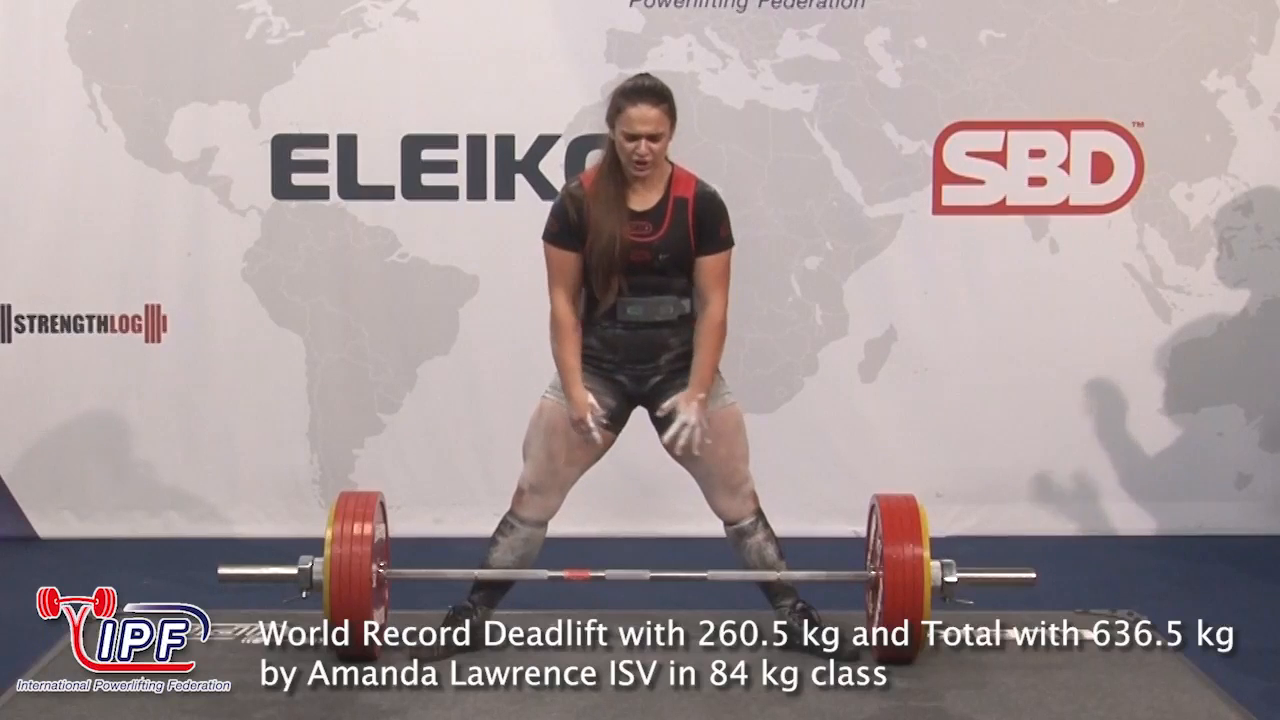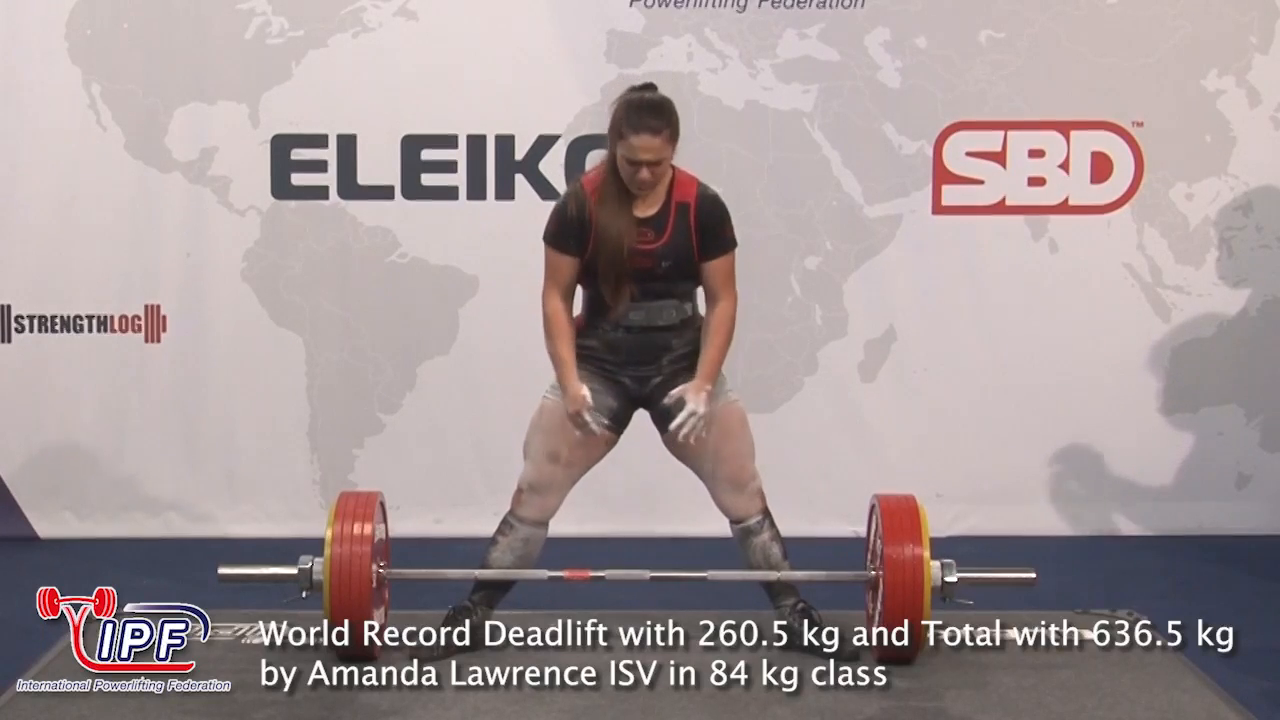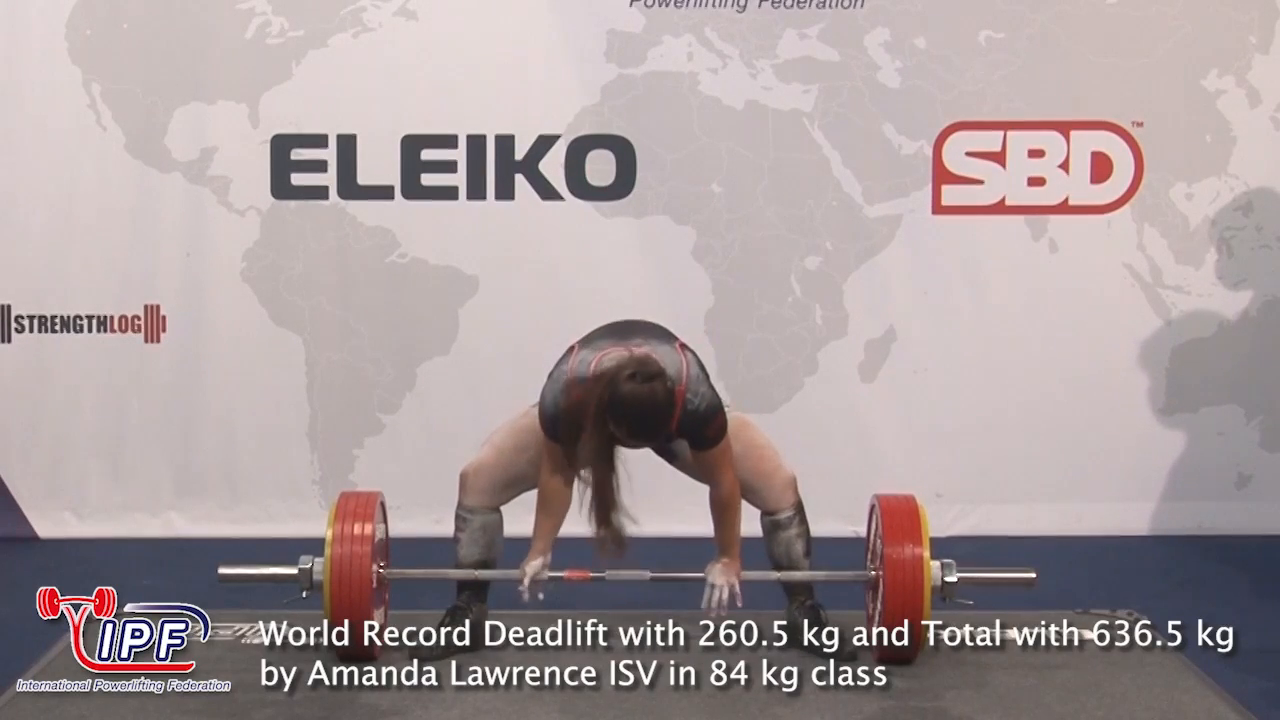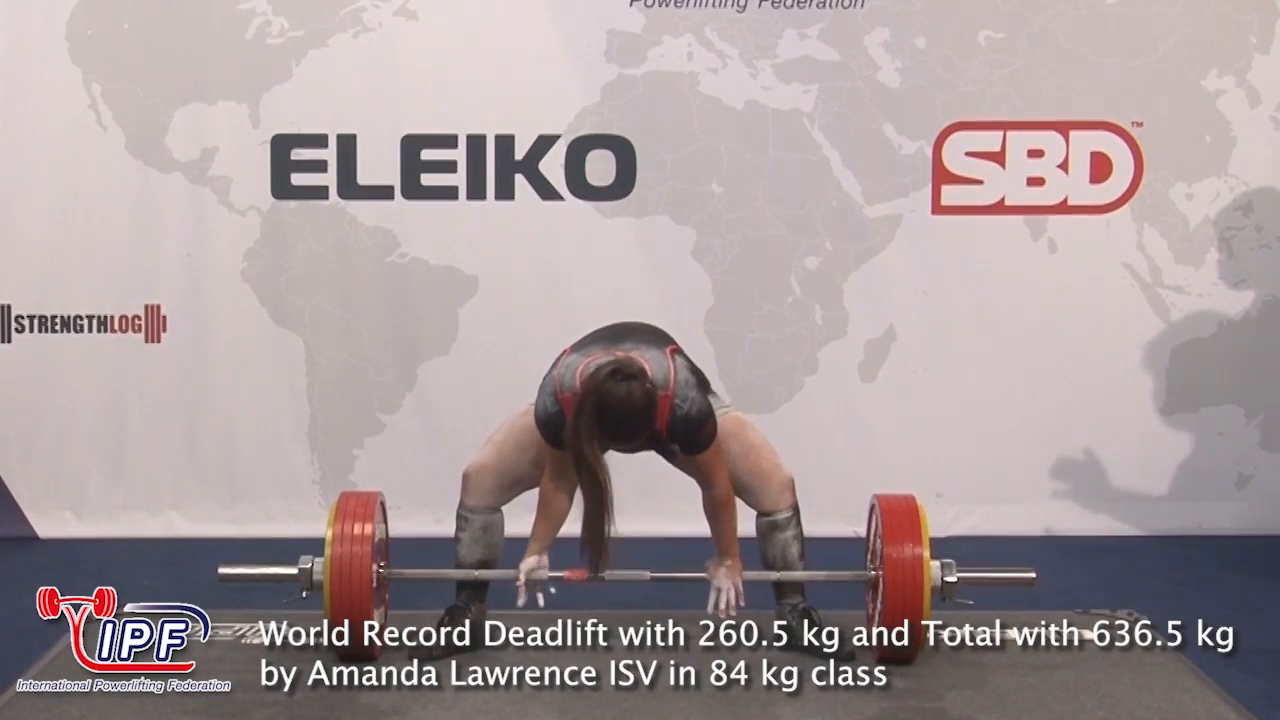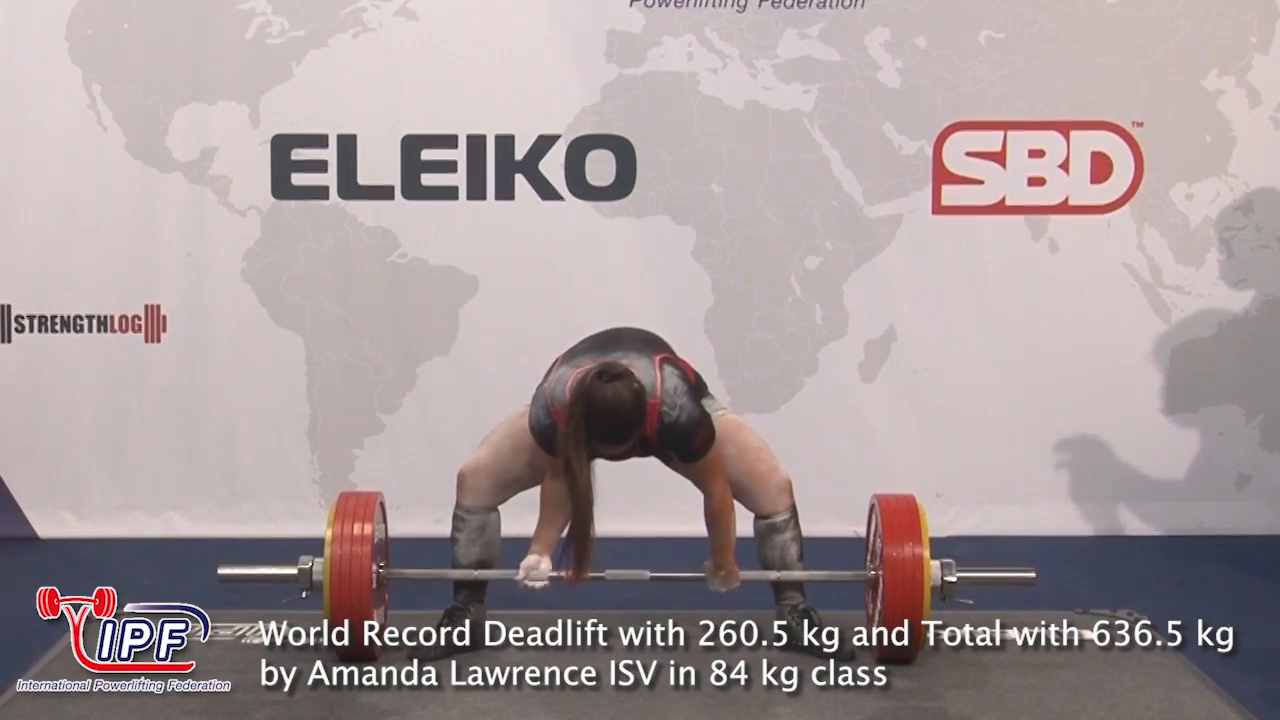
dt=1s
person 1, frame 1
left shoulder: (701, 203)
right shoulder: (578, 201)
left elbow: (712, 305)
right elbow: (563, 301)
left wrist: (697, 394)
right wrist: (574, 390)
left hip: (680, 362)
right hip: (598, 363)
left knee: (737, 496)
right knee: (533, 492)
left ankle: (794, 616)
right ankle: (471, 614)
person 1, frame 2
left shoulder: (703, 207)
right shoulder: (579, 205)
left elbow: (722, 304)
right elbow: (556, 300)
left wrist: (704, 387)
right wrist: (569, 384)
left hip: (683, 364)
right hip: (597, 365)
left knee: (742, 495)
right knee: (535, 493)
left ankle: (796, 616)
right ankle: (473, 614)
person 1, frame 3
left shoulder: (695, 399)
right shoulder: (565, 395)
left elbow: (723, 481)
right elbow: (557, 474)
left wrist: (728, 558)
right wrist: (540, 551)
left hip: (672, 404)
right hip: (586, 409)
left knee: (779, 485)
right knee: (477, 480)
left ankle: (802, 611)
right ankle: (468, 612)
person 1, frame 4
left shoulder: (684, 400)
right shoulder: (557, 398)
left elbow: (715, 484)
right elbow: (558, 480)
left wrist: (727, 559)
right wrist: (536, 552)
left hip: (670, 402)
right hip: (582, 404)
left knee: (777, 485)
right knee: (479, 480)
left ankle: (793, 615)
right ankle: (467, 613)
person 1, frame 5
left shoulder: (677, 409)
right shoulder: (551, 406)
left elbow: (715, 488)
right elbow: (559, 478)
left wrist: (723, 562)
right wrist: (540, 550)
left hip: (668, 404)
right hip: (577, 409)
left knee: (774, 487)
right knee: (474, 480)
left ankle: (794, 615)
right ankle: (466, 612)
